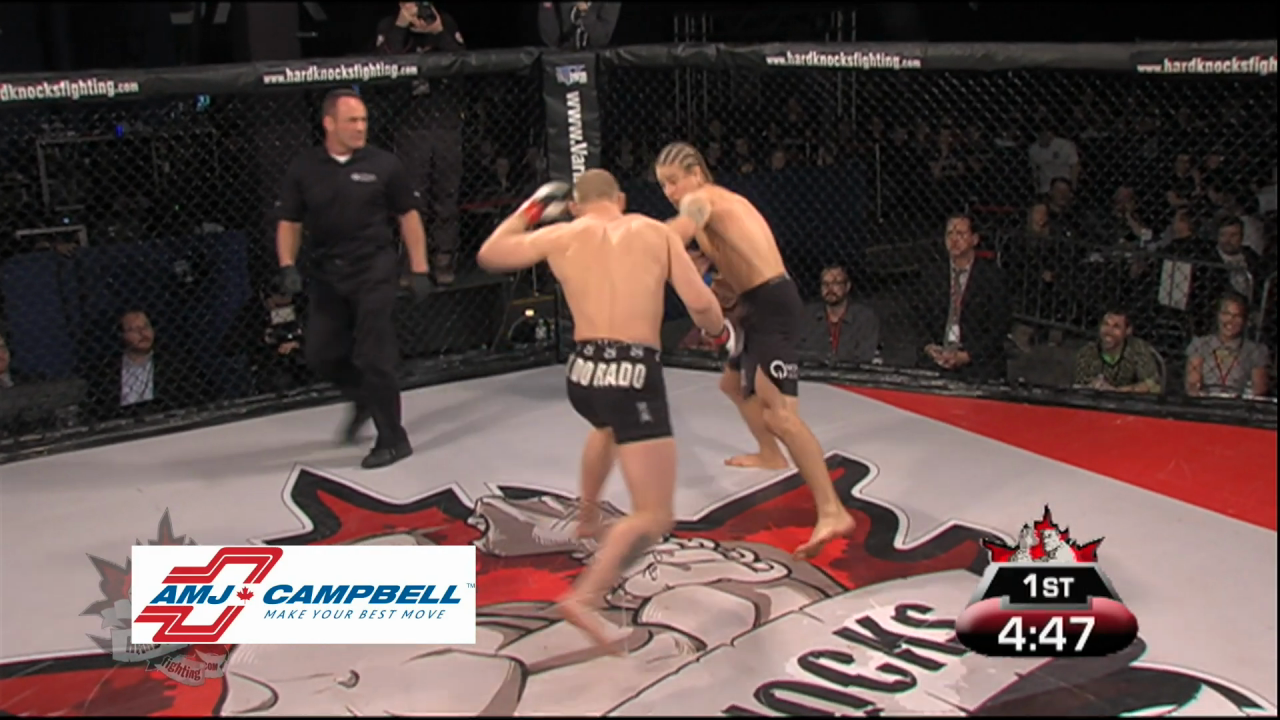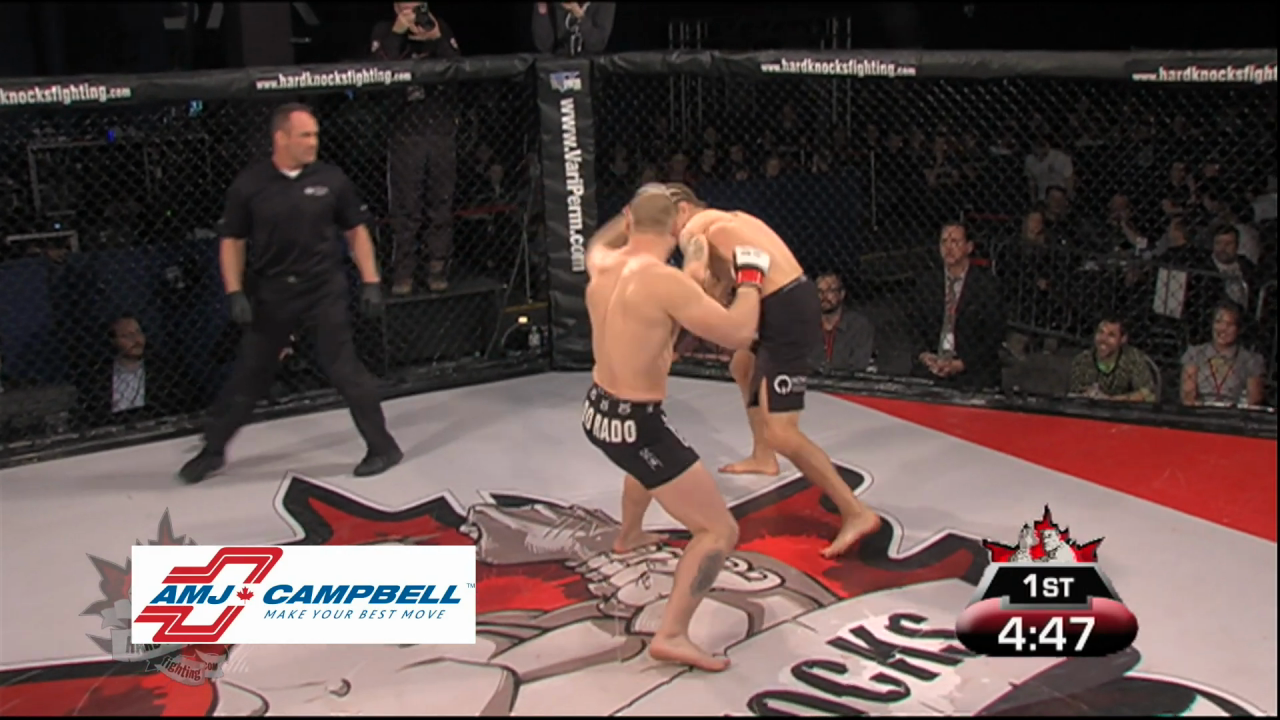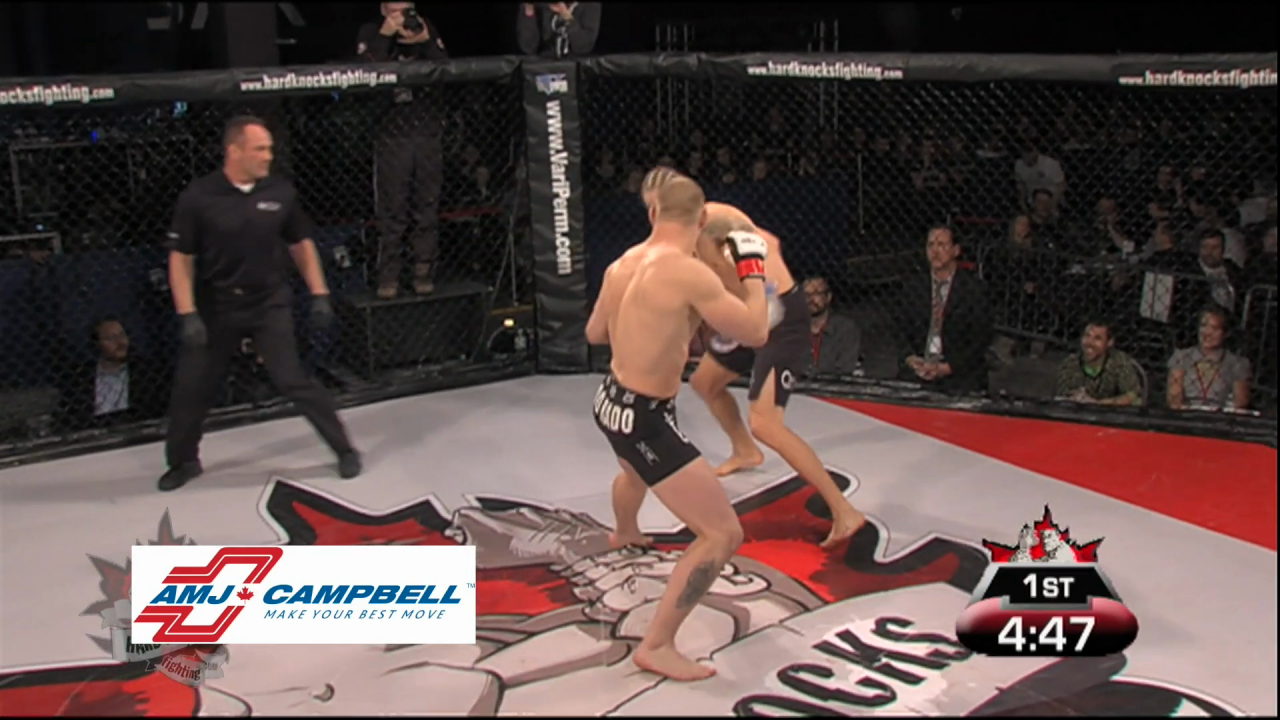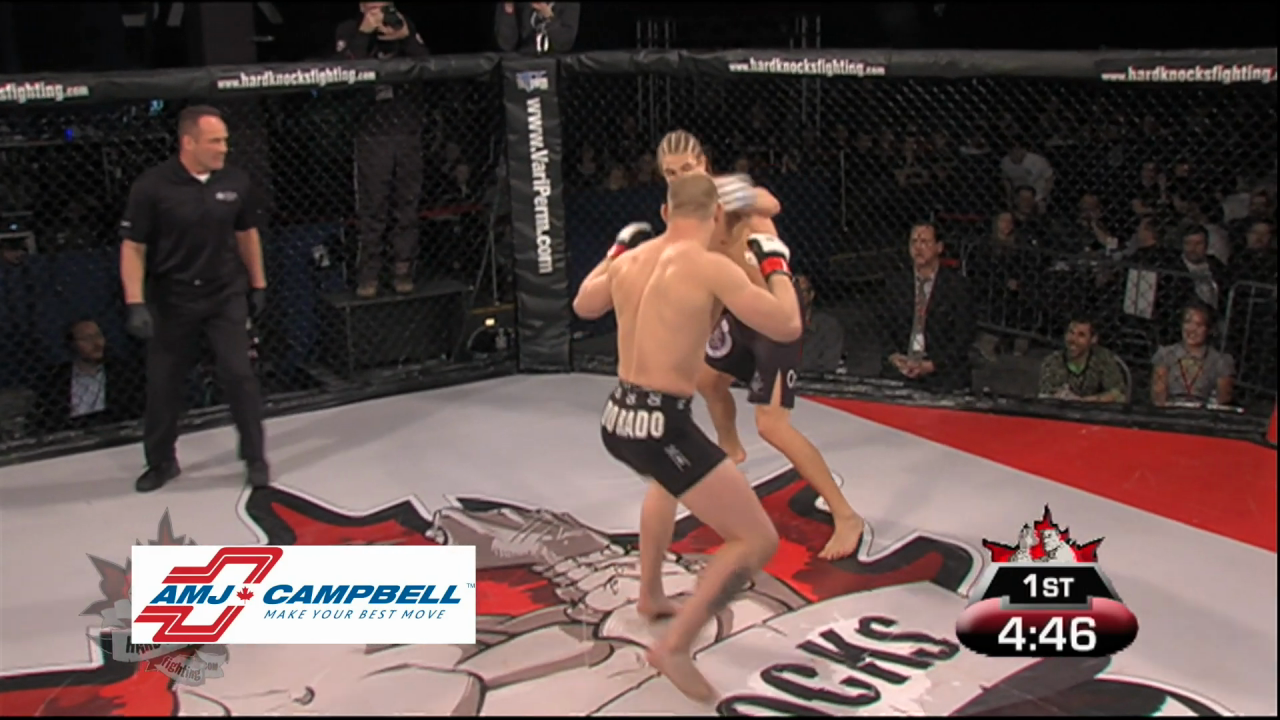
dt=0.5s
person 1, frame 1
left shoulder: (560, 236)
right shoulder: (655, 231)
left elbow: (489, 256)
right elbow: (701, 304)
left wrist: (535, 206)
right wrist: (722, 332)
left hip: (582, 372)
right hip: (634, 375)
left knee: (609, 426)
right knee: (654, 518)
left ankle: (589, 519)
right ankle: (583, 598)
person 1, frame 2
left shoulder: (603, 265)
right shoulder: (665, 281)
right elbow: (738, 334)
left wrist: (632, 211)
right wrist: (751, 276)
left hip: (598, 413)
right hip: (636, 426)
left knee: (646, 460)
right knee: (719, 531)
left ankle: (629, 534)
right ankle: (672, 635)
person 1, frame 3
left shoulder: (621, 264)
right shoulder: (688, 272)
left elbow: (595, 333)
right elbow: (755, 333)
right wrist: (751, 266)
left hip: (611, 401)
right hip: (643, 418)
left knee: (636, 468)
right knee: (722, 534)
left ankle: (624, 530)
right ankle: (657, 646)
person 1, frame 4
left shoulder: (627, 262)
right shoulder: (709, 267)
left elbow: (583, 305)
right elbow: (788, 327)
right wrist: (776, 263)
left hip: (618, 418)
right hip: (663, 424)
left knee: (666, 485)
right knee: (757, 539)
left ankle: (650, 595)
right ankle: (676, 643)
person 2, frame 1
left shoulder: (700, 200)
right shoulder: (722, 202)
left elbow: (674, 237)
left hip: (773, 308)
right hip: (760, 305)
left knee: (779, 413)
right knee: (732, 383)
left ankle: (831, 513)
right ankle: (769, 453)
person 2, frame 2
left shoulder: (694, 230)
right shoulder: (731, 219)
left elbow: (696, 283)
left hip: (786, 312)
right hip: (794, 300)
left knee: (779, 433)
right knee: (743, 368)
left ankle: (856, 514)
right ankle: (763, 458)
person 2, frame 3
left shoulder: (713, 218)
left elbow: (765, 244)
left wrist: (764, 290)
left hip: (780, 316)
left knee: (764, 424)
right knee: (703, 382)
left ankle: (844, 511)
right ankle: (745, 452)
person 2, frame 4
left shoulder: (727, 191)
left elbow: (769, 206)
left wrist: (750, 199)
right hip: (738, 310)
left knee: (772, 426)
right knee: (708, 382)
left ankle: (846, 518)
right ankle: (730, 449)
person 3, frame 1
left shoulder: (384, 164)
right shoulder: (303, 168)
left elbow: (408, 217)
right elbow: (289, 222)
left wrist: (419, 269)
right wrist: (288, 267)
left hip: (374, 271)
right hip: (328, 273)
left knee: (372, 357)
right knee: (320, 353)
left ankle: (393, 441)
right ankle: (363, 400)
person 3, frame 2
left shoulder: (332, 180)
right shoulder: (249, 184)
left elbow: (357, 231)
right elbow: (233, 241)
left wrist: (371, 281)
right wrist: (236, 292)
left hip: (324, 290)
right hip: (271, 294)
left knee: (345, 370)
right knee: (248, 375)
left ankle: (383, 447)
right ankle: (212, 451)
person 3, frame 3
left shoulder: (281, 192)
right shoulder: (198, 196)
left elbow: (301, 245)
right elbow: (181, 258)
left wrist: (319, 294)
right wrist: (187, 313)
left hip: (269, 302)
right hip: (215, 306)
left knee: (290, 378)
right knee: (191, 385)
left ankle: (344, 449)
right ankle: (182, 460)
person 3, frame 4
left shoulder: (236, 182)
right shoulder: (152, 185)
left elbow: (248, 234)
right elbow: (133, 247)
left wrist: (258, 284)
right wrist: (136, 303)
left hip: (226, 293)
right hip: (172, 298)
left knee: (238, 373)
right knee: (163, 382)
left ankle: (253, 456)
right ankle: (161, 462)
person 4, frame 1
right shoulder: (389, 26)
left wrist: (439, 33)
right wrist: (400, 27)
left hip: (447, 123)
right hip: (410, 126)
left knee: (447, 197)
left ankle: (445, 260)
person 4, frame 2
left shoulder: (440, 27)
right shoulder: (384, 31)
left wrist: (437, 40)
right wrist: (396, 33)
left hip: (442, 128)
right hip: (405, 131)
left knee: (441, 204)
right knee: (406, 207)
left ankle: (438, 269)
right ankle: (403, 272)
person 4, frame 3
left shoulder: (426, 28)
right shoulder: (370, 33)
left wrist: (425, 42)
right wrist: (385, 35)
left hip: (428, 130)
right hip: (392, 134)
left knee: (427, 207)
right knee: (392, 209)
left ankle: (424, 271)
right ankle: (388, 275)
person 4, frame 4
left shoulder: (405, 25)
right shoulder: (349, 31)
left wrist: (406, 39)
right wrist: (364, 32)
left hip: (407, 127)
right hip: (372, 131)
left knee: (407, 204)
right knee: (372, 206)
left ankle: (403, 270)
right ankle: (368, 274)
